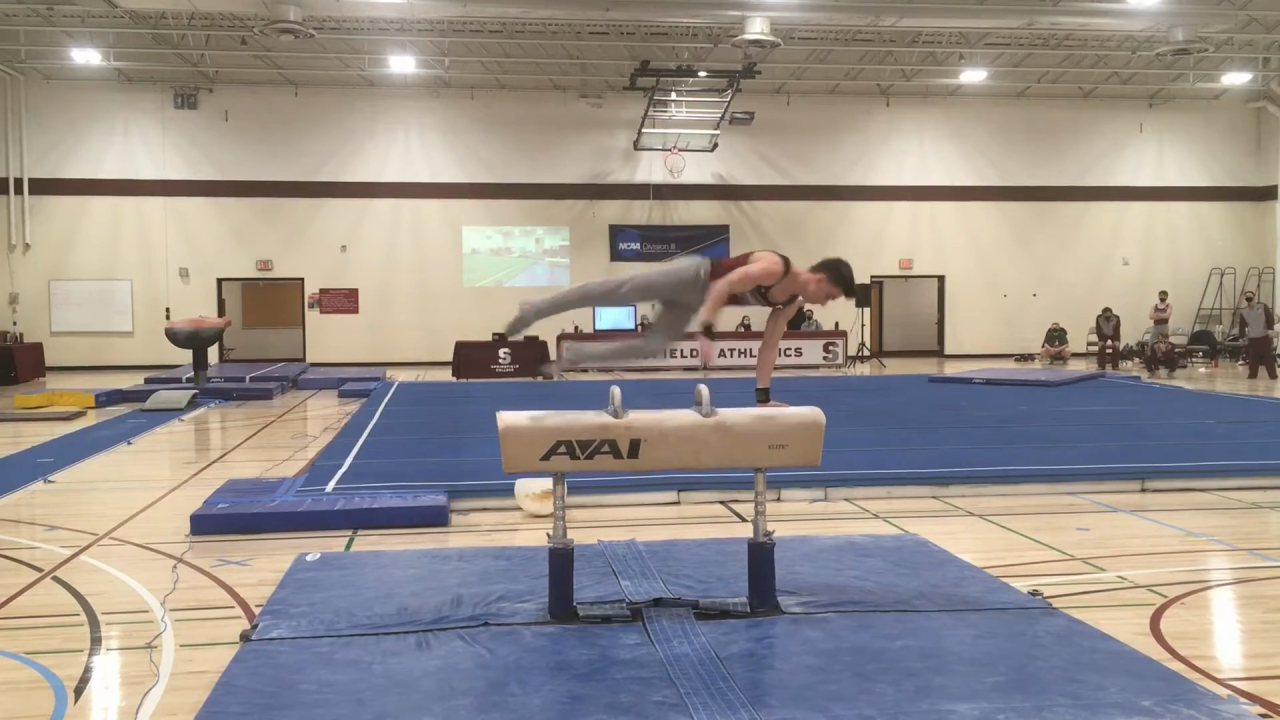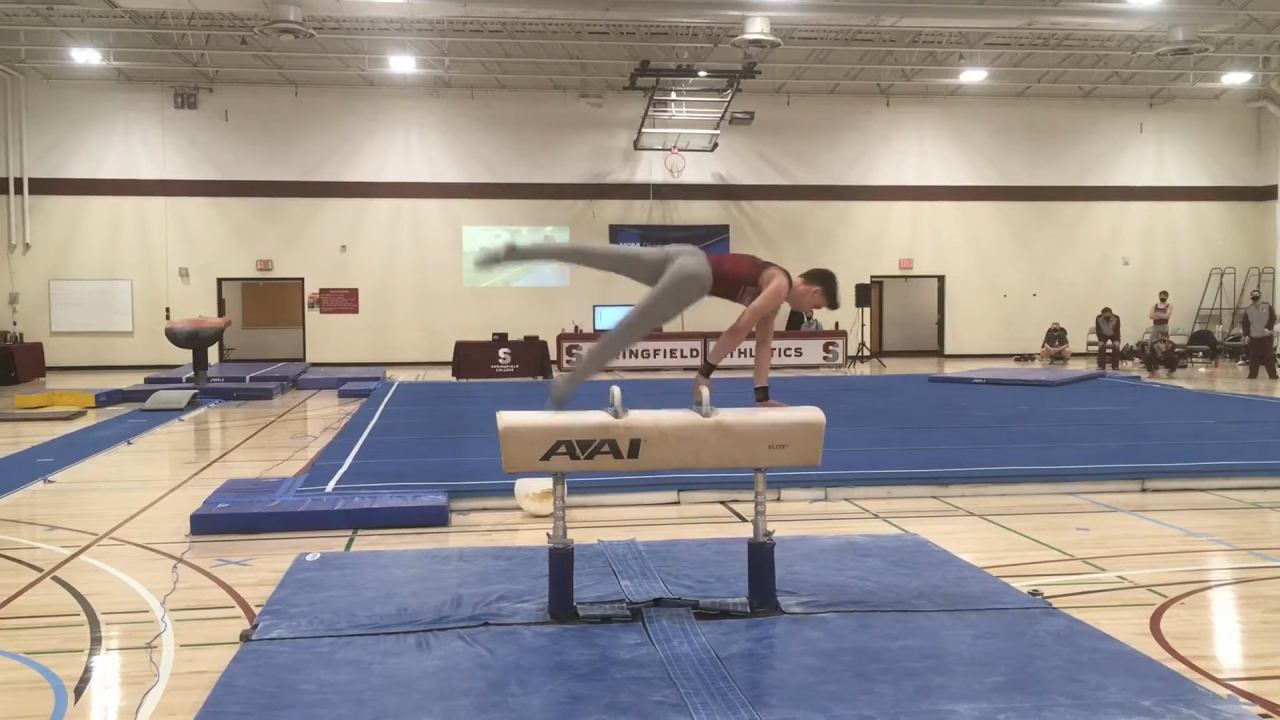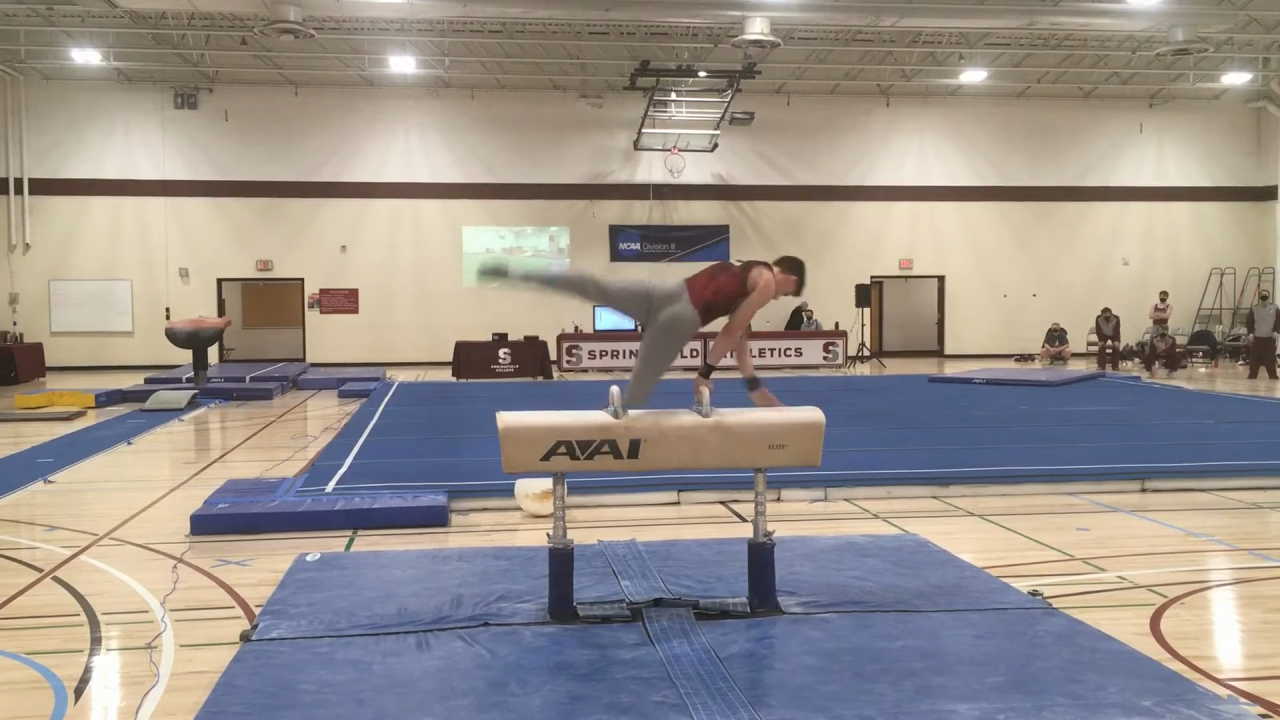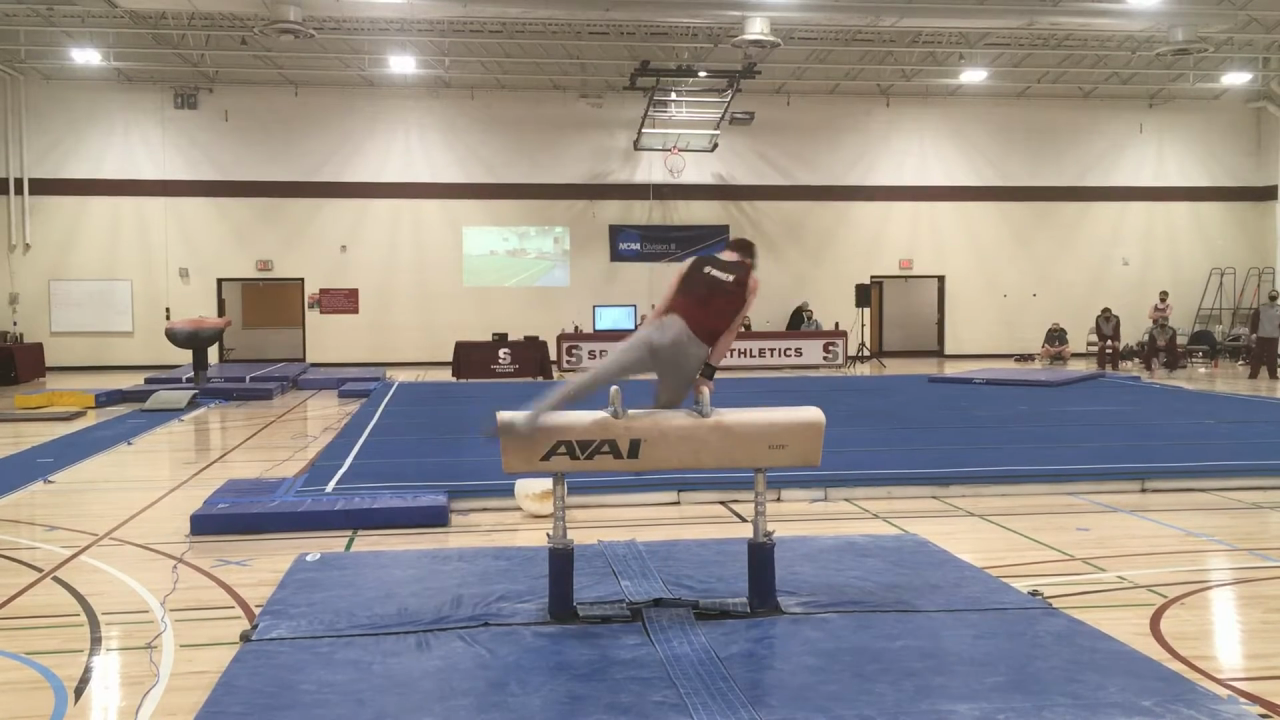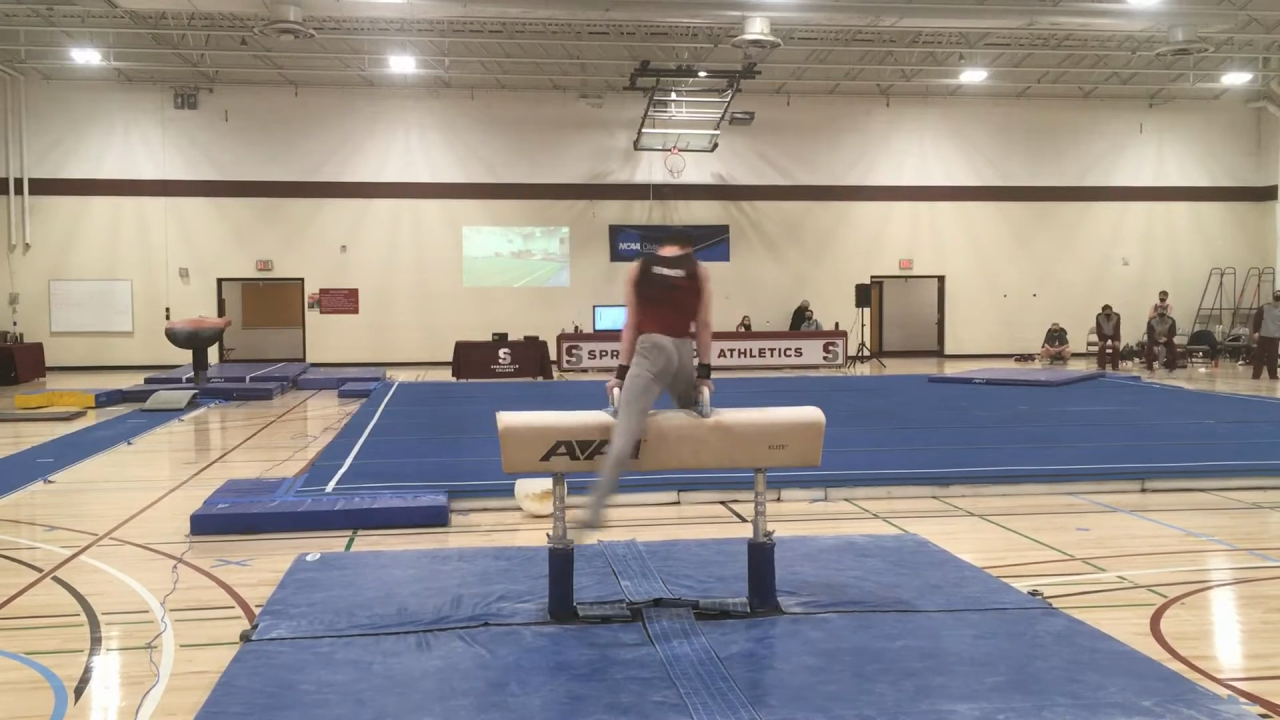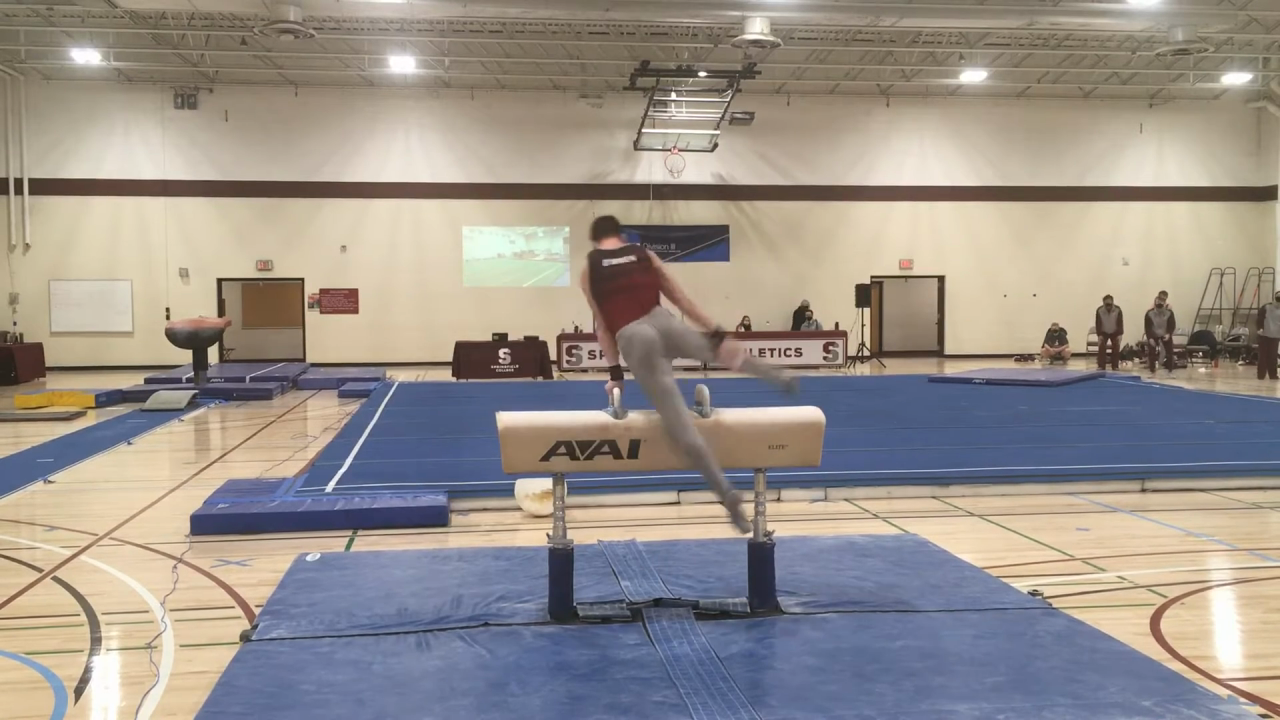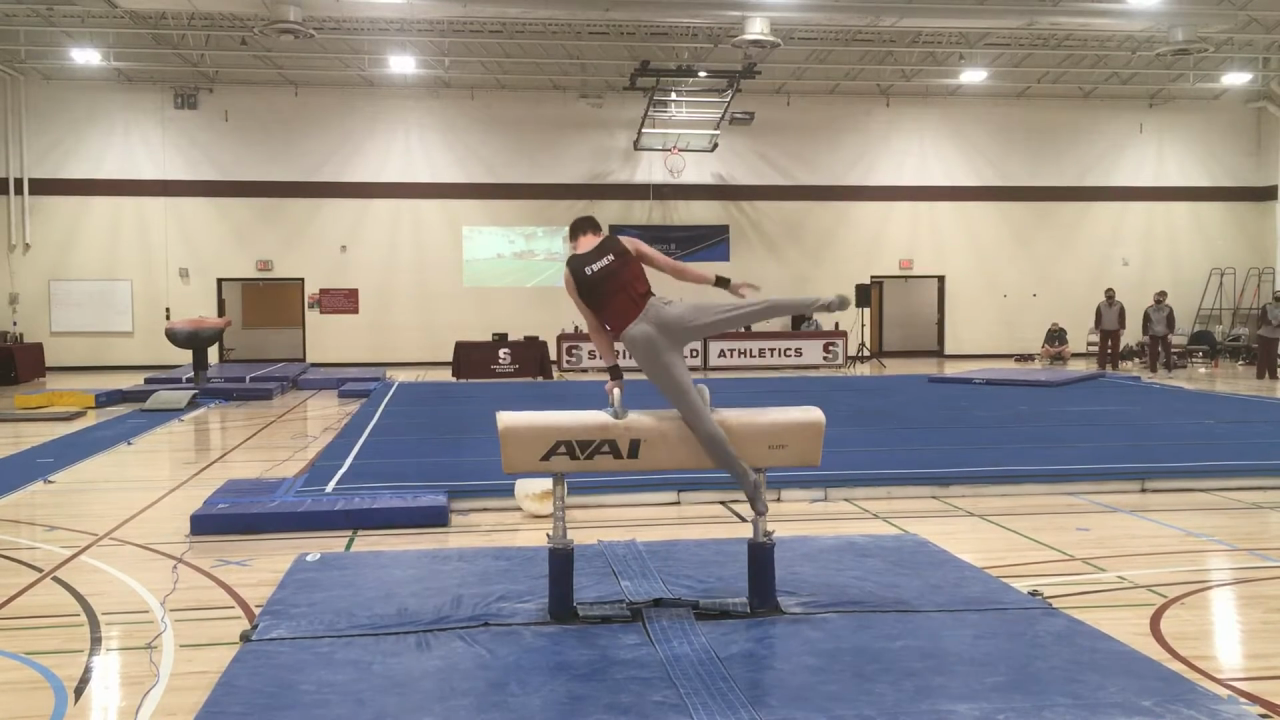
dt=0.2s
person 1, frame 1
left shoulder: (791, 301)
right shoulder: (775, 267)
left elbow: (769, 344)
right elbow: (721, 286)
left wrist: (763, 395)
right wrist: (705, 333)
left hip: (705, 304)
right hip: (693, 274)
left knee: (655, 344)
right knee: (617, 290)
left ankle: (576, 355)
right ankle: (534, 310)
person 1, frame 2
left shoulder: (771, 301)
right shoulder: (780, 286)
left elbow: (763, 345)
right elbow: (739, 331)
left wrist: (762, 396)
right wrist: (706, 372)
left hip: (685, 260)
right hip: (693, 271)
left knee: (598, 256)
right knee: (628, 330)
left ankle: (518, 251)
right ankle: (566, 384)
person 1, frame 3
left shoulder: (745, 270)
right shoulder: (766, 281)
left elbow: (736, 334)
right elbow: (732, 332)
left wrist: (753, 382)
right wrist: (706, 373)
left hip: (666, 292)
right hip: (680, 319)
left knee: (586, 285)
right knee: (637, 390)
left ankle: (513, 273)
person 1, frame 4
left shoulder: (695, 264)
right shoulder: (750, 281)
right elbow: (729, 333)
left wrist: (640, 336)
right wrist: (708, 373)
left hip: (660, 330)
right hip: (688, 353)
left knee: (596, 376)
right knee: (665, 411)
left ankle: (532, 414)
person 1, frame 5
left shoulder: (638, 268)
right shoulder: (698, 270)
left elbow: (630, 324)
right elbow: (703, 325)
left wrist: (621, 374)
right wrist: (704, 373)
left hip: (651, 351)
right hip: (681, 350)
left knee: (627, 426)
right knee: (693, 408)
left ankle: (597, 505)
person 1, frame 6
left shoulder: (589, 269)
right shoulder: (641, 254)
left elbow: (603, 326)
right elbow: (679, 298)
left wrist: (614, 373)
right wrist: (718, 335)
left hip: (637, 341)
right hip: (662, 324)
left knee: (680, 423)
right knee: (716, 348)
left ankle: (728, 495)
right ankle: (779, 378)
person 1, frame 7
left shoulder: (572, 274)
right shoulder: (624, 244)
left elbow: (597, 330)
right elbow: (673, 268)
left wrist: (614, 374)
right wrist: (724, 283)
left hip: (640, 339)
right hip: (663, 314)
left knee: (696, 415)
right knee: (748, 310)
left ankle: (748, 482)
right ankle: (824, 303)
